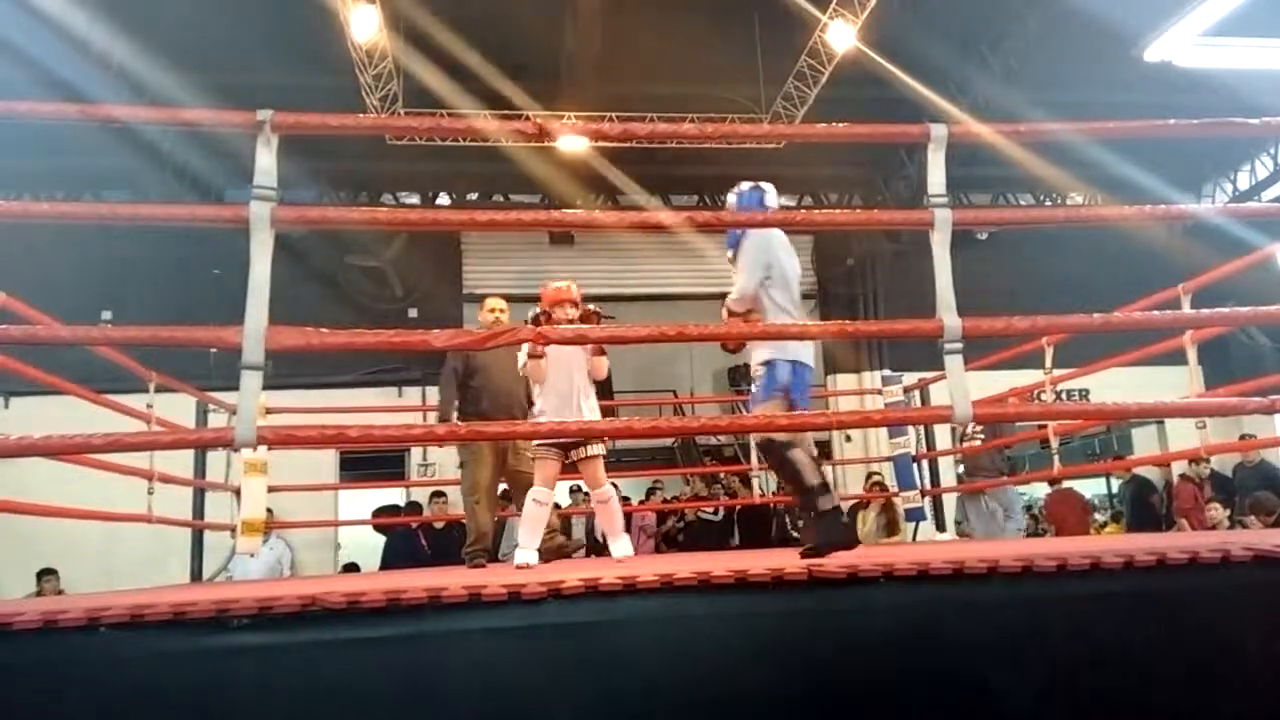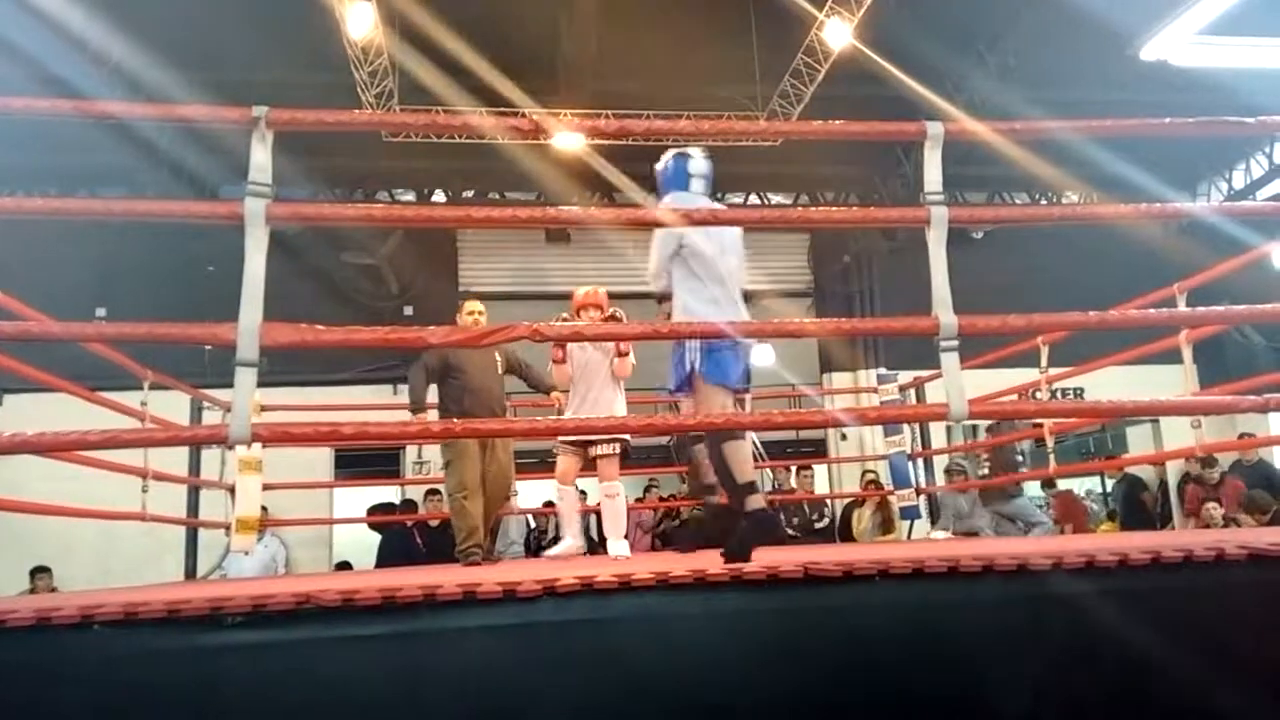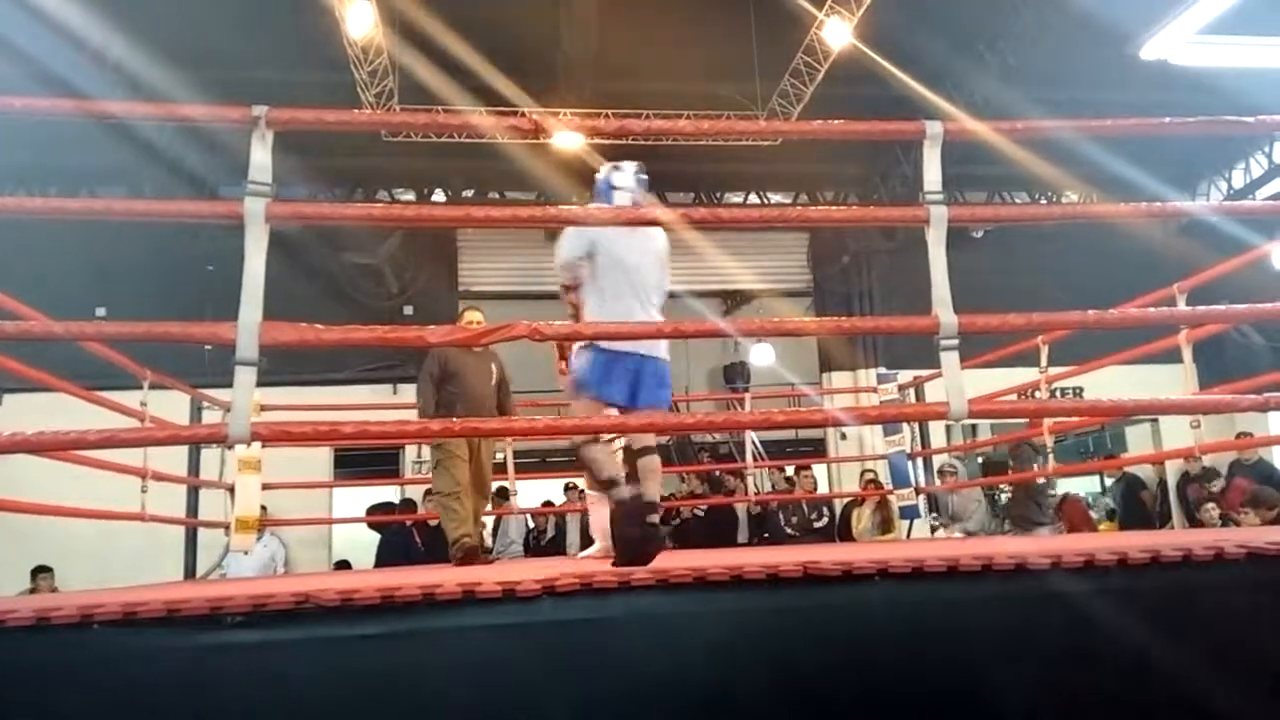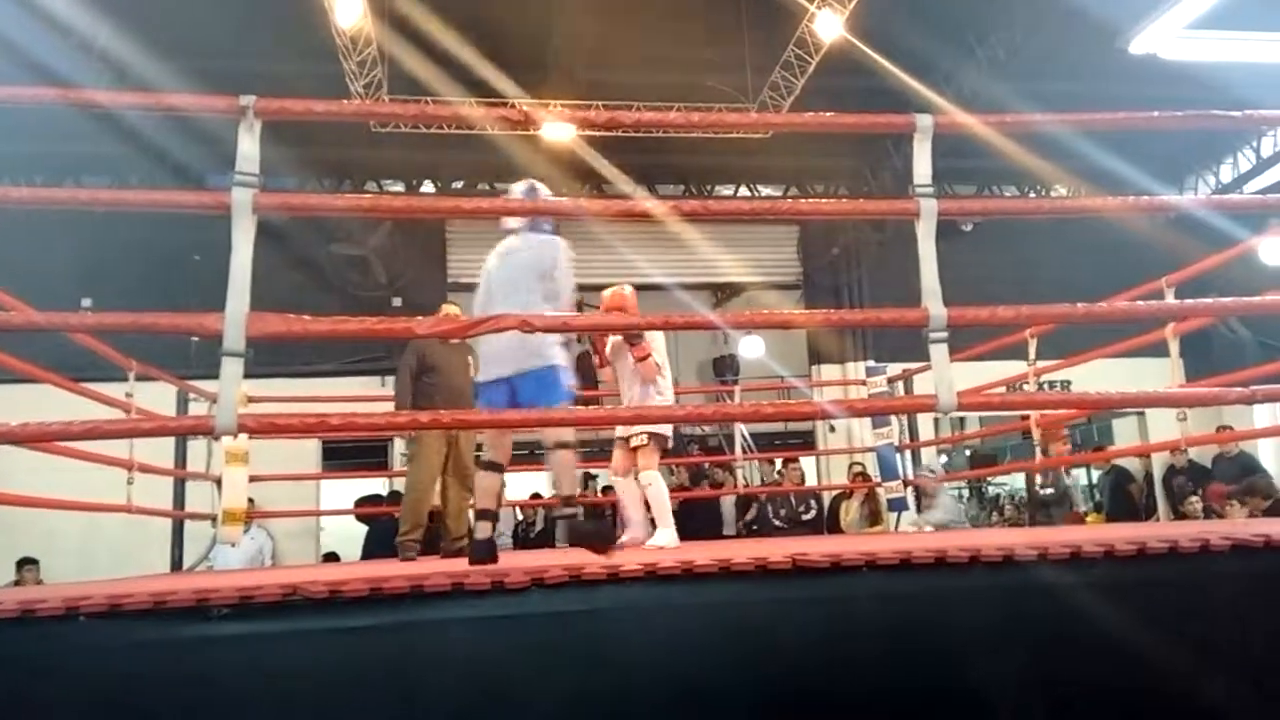
dt=0.4s
person 1, frame 1
left shoulder: (760, 236)
right shoulder: (778, 245)
left elbow: (741, 298)
left wrist: (732, 307)
left hip: (781, 355)
right hip: (783, 355)
left knee: (772, 437)
right knee: (795, 448)
left ankle: (827, 513)
right ankle: (832, 526)
person 1, frame 2
left shoulder: (674, 207)
right shoulder: (728, 222)
left elbow: (661, 269)
left wrist: (671, 295)
right hip: (731, 329)
left knee: (718, 421)
right knee: (711, 422)
left ankle: (757, 512)
person 1, frame 3
left shoulder: (590, 222)
right shoulder: (657, 236)
left elbow: (566, 260)
left wrist: (576, 290)
left hip: (608, 339)
right hip: (649, 343)
right knee: (643, 436)
left ankle: (622, 502)
right ankle: (652, 523)
person 1, frame 4
left shoulder: (495, 258)
right shoulder: (551, 247)
left elbow: (481, 310)
right elbow: (562, 303)
left hip: (494, 359)
right hip: (537, 356)
left knee: (495, 449)
right knee: (560, 436)
left ankle: (482, 539)
right ankle: (572, 520)
person 2, frame 1
left shoulder: (518, 347)
right shoulder: (466, 347)
left elbow: (531, 387)
right elbow: (448, 382)
right wrist: (446, 418)
left knee: (530, 484)
right knee: (479, 492)
left ankle: (550, 540)
right ankle: (477, 551)
person 2, frame 2
left shoulder: (497, 350)
right shoulder: (445, 347)
left elbow: (523, 369)
right elbow: (419, 374)
left wrist: (548, 388)
right wrist: (419, 408)
left knee: (498, 489)
right knee: (464, 489)
left ankle: (481, 543)
right ankle: (469, 549)
person 2, frame 3
left shoulder: (492, 358)
right shoulder: (443, 352)
left elbow: (503, 392)
right elbow: (426, 385)
right wrist: (427, 418)
left hip: (483, 435)
left knee: (479, 491)
right knee: (452, 488)
left ankle: (472, 547)
right ankle: (461, 544)
person 2, frame 4
left shoulder: (468, 352)
right shoulder: (421, 345)
right elbow: (404, 378)
right wrist: (402, 411)
left hip: (462, 427)
right hip: (428, 426)
left knee: (460, 485)
right knee: (421, 483)
left ankle: (455, 542)
right ankle: (409, 542)
person 3, frame 1
right shoulder: (537, 340)
left elbow: (599, 372)
right elbow: (535, 375)
right wrist: (536, 337)
left hip: (585, 420)
right hip: (549, 421)
left knee: (597, 480)
right knee: (542, 483)
left ankle: (618, 540)
right ankle: (526, 550)
person 3, frame 2
left shoulder: (615, 340)
right shoulder: (570, 342)
left elbow: (623, 372)
right elbow: (561, 379)
left wrist: (621, 337)
right wrist: (560, 343)
left hip: (609, 419)
right hip: (576, 420)
left knee: (608, 477)
right knee: (564, 477)
left ankle: (616, 541)
right ankle: (572, 539)
person 3, frame 3
left shoulder: (619, 344)
right shoulder: (579, 349)
left elbow: (629, 375)
right elbow: (571, 380)
right wrist: (563, 354)
left hip: (620, 419)
right hip: (594, 418)
left knee: (625, 472)
right knee: (593, 482)
left ankle: (641, 524)
right ankle: (603, 541)
person 3, frame 4
left shoulder: (650, 331)
right shoulder: (613, 339)
left elbow: (651, 372)
right elbow: (611, 378)
left wrist: (635, 340)
right wrist: (598, 348)
left hip: (654, 408)
right hip: (631, 411)
left knee: (646, 467)
right knee: (619, 470)
left ankle: (666, 531)
right ankle: (635, 527)
